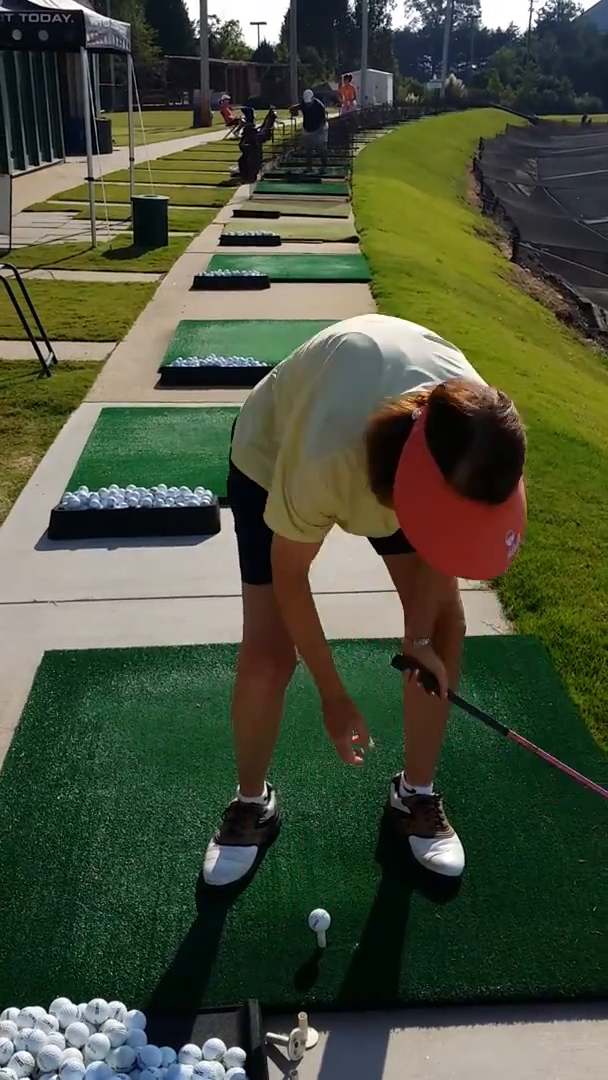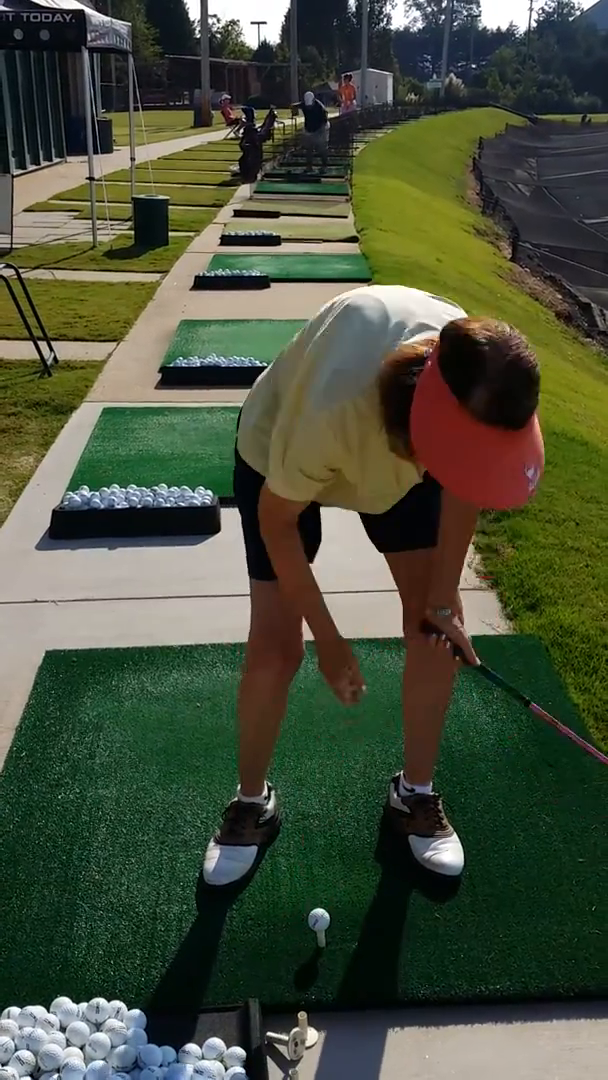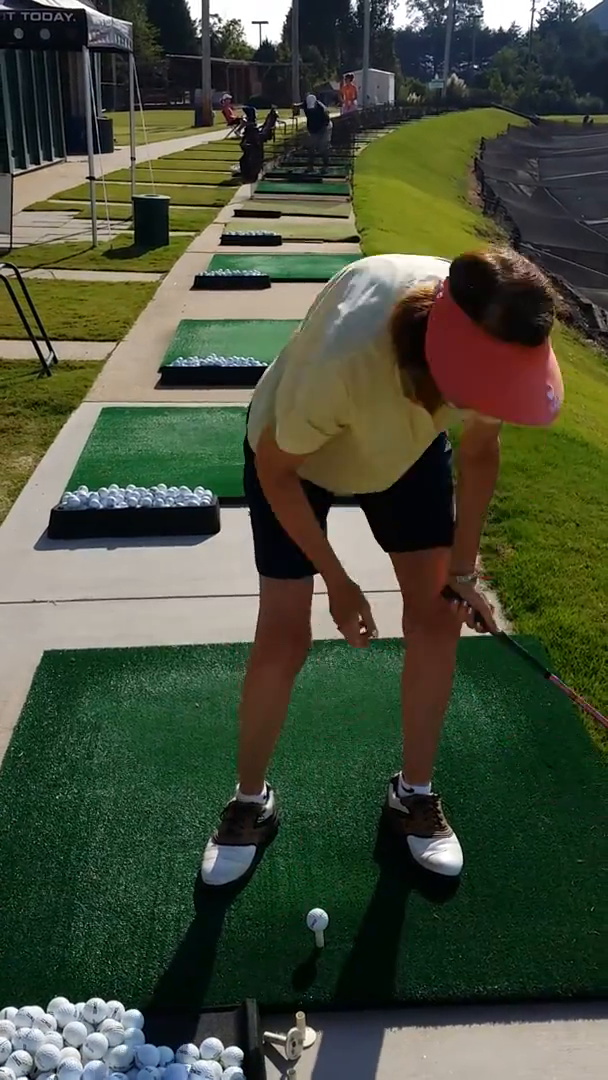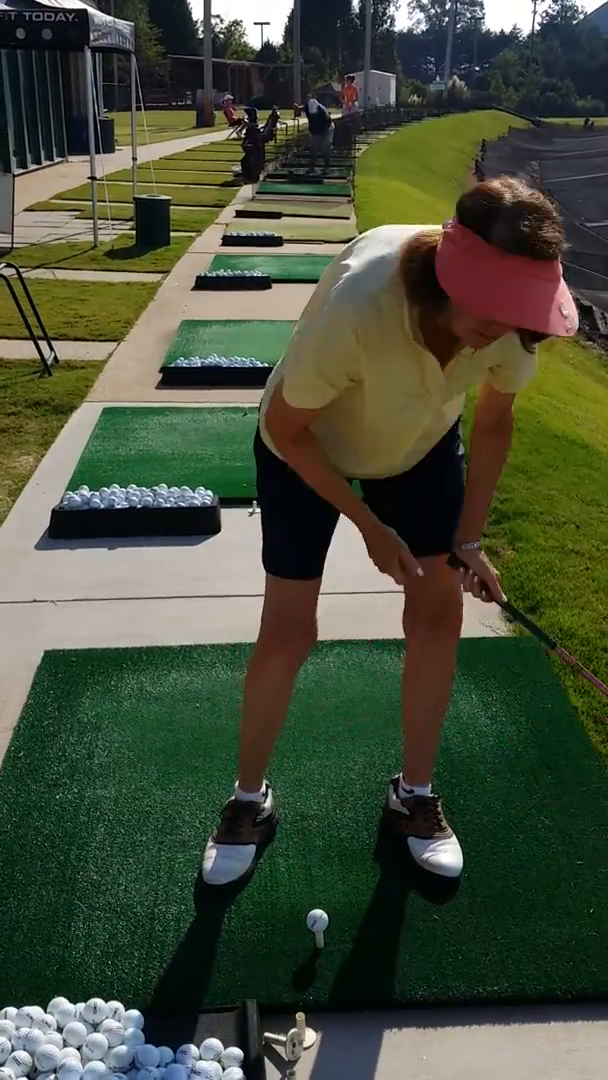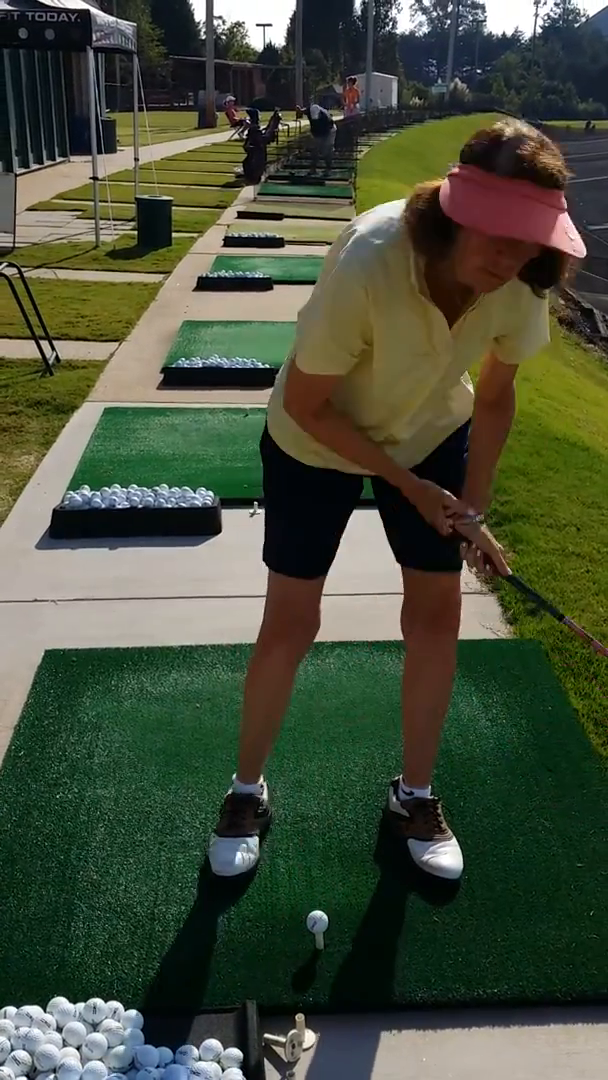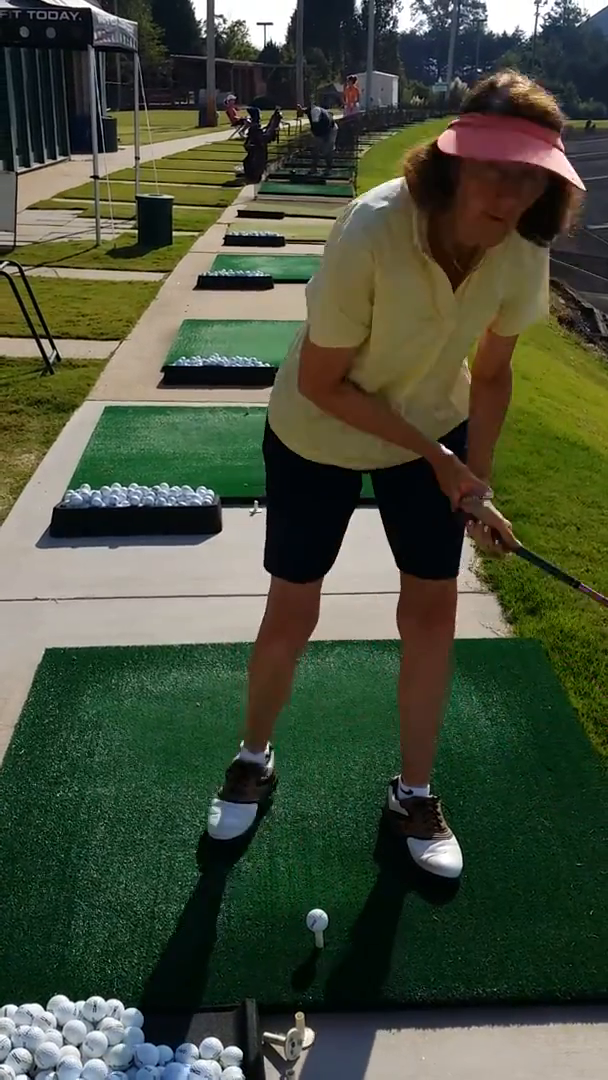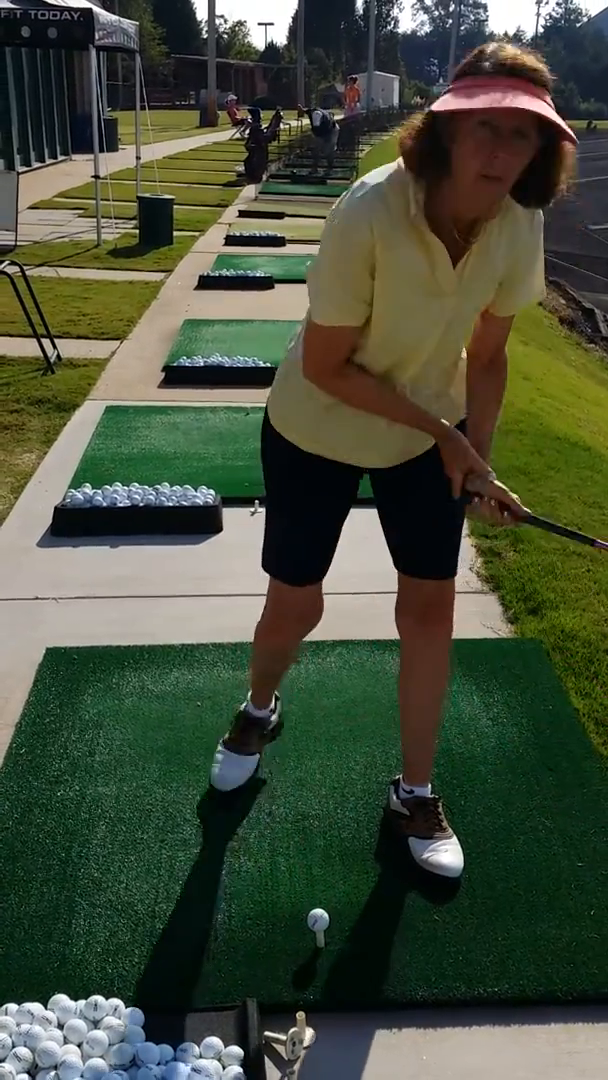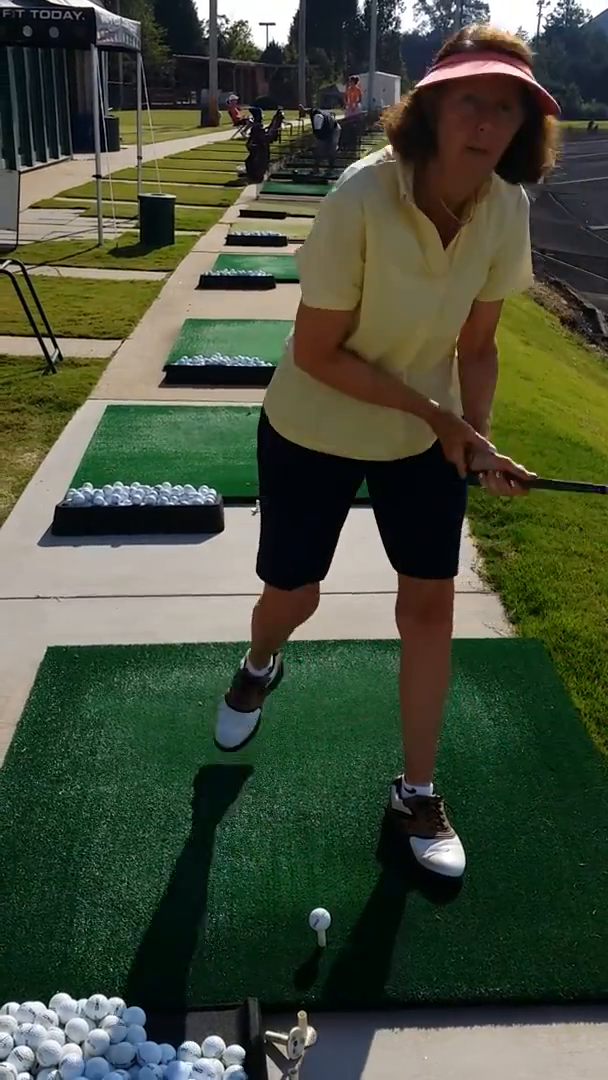
dt=0.1s
person 1, frame 1
left shoulder: (485, 431)
right shoulder: (326, 458)
left elbow: (462, 527)
right elbow: (290, 573)
left wrist: (421, 636)
right wrist: (334, 697)
left hip: (393, 452)
right hip: (274, 456)
left knee: (446, 624)
right knee: (267, 655)
left ankle: (415, 793)
right ankle: (252, 802)
person 1, frame 2
left shoulder: (488, 399)
right shoulder: (334, 405)
left elbow: (461, 488)
right elbow: (277, 522)
left wrist: (443, 600)
right wrist: (329, 641)
left hip: (395, 453)
right hip: (278, 449)
left knee: (435, 622)
right knee: (274, 641)
left ankle: (414, 794)
right ankle: (253, 802)
person 1, frame 3
left shoulder: (501, 354)
right shoulder: (346, 356)
left elbow: (481, 454)
right elbow: (277, 470)
left wrist: (462, 573)
right wrist: (338, 583)
left hip: (410, 441)
right hip: (294, 443)
left knee: (435, 615)
right knee: (283, 636)
left ankle: (413, 793)
right ankle: (251, 802)
person 1, frame 4
left shoulder: (512, 322)
right shoulder: (357, 307)
left elbow: (492, 421)
right elbow: (289, 430)
left wrist: (469, 539)
right wrist: (370, 526)
left hip: (422, 446)
right hip: (310, 453)
left knee: (438, 612)
right knee: (288, 628)
left ankle: (414, 795)
right ankle: (250, 800)
person 1, frame 5
left shoulder: (522, 283)
right shoulder: (368, 266)
left elbow: (494, 400)
right elbow: (308, 405)
left wrist: (472, 513)
right wrist: (407, 485)
left hip: (431, 437)
right hip: (317, 443)
left knee: (437, 615)
right knee: (289, 623)
left ankle: (413, 797)
right ankle: (248, 791)
person 1, frame 6
left shoulder: (523, 250)
right shoulder: (370, 236)
left elbow: (492, 372)
right elbow: (321, 383)
left wrist: (476, 481)
right wrist: (432, 452)
left hip: (435, 436)
right hip: (317, 438)
left knee: (431, 612)
right knee: (294, 607)
left ankle: (413, 794)
right ankle: (252, 760)
person 1, frame 7
left shoulder: (519, 225)
right shoulder: (369, 213)
left elbow: (486, 358)
right elbow: (324, 366)
left wrist: (478, 462)
right wrist: (441, 434)
left hip: (432, 430)
right hip: (315, 432)
left knee: (429, 612)
right knee: (295, 605)
left ankle: (415, 793)
right ankle: (258, 711)
person 1, frame 8
left shoulder: (506, 208)
right shoulder: (361, 198)
left elbow: (477, 345)
right elbow: (315, 351)
left wrist: (478, 437)
right wrist: (434, 414)
left hip: (427, 434)
right hip: (312, 431)
left knee: (429, 608)
right knee: (293, 592)
left ankle: (416, 793)
right ankle: (259, 668)
